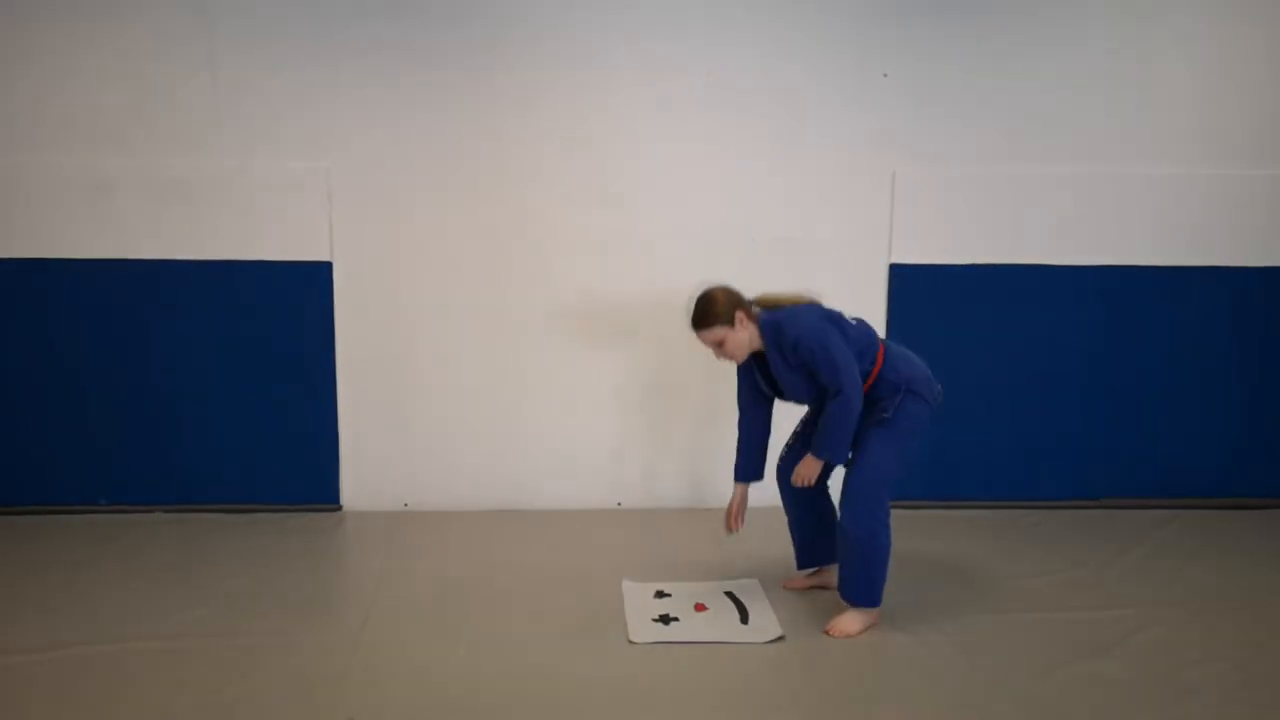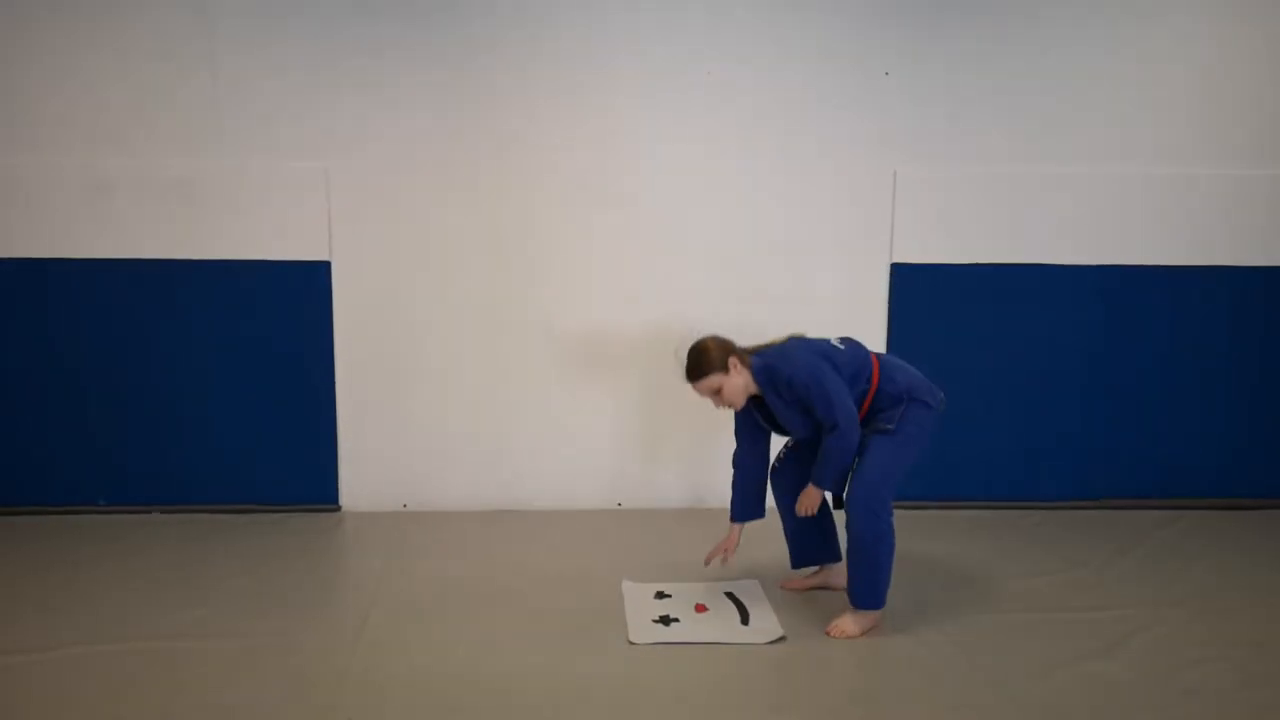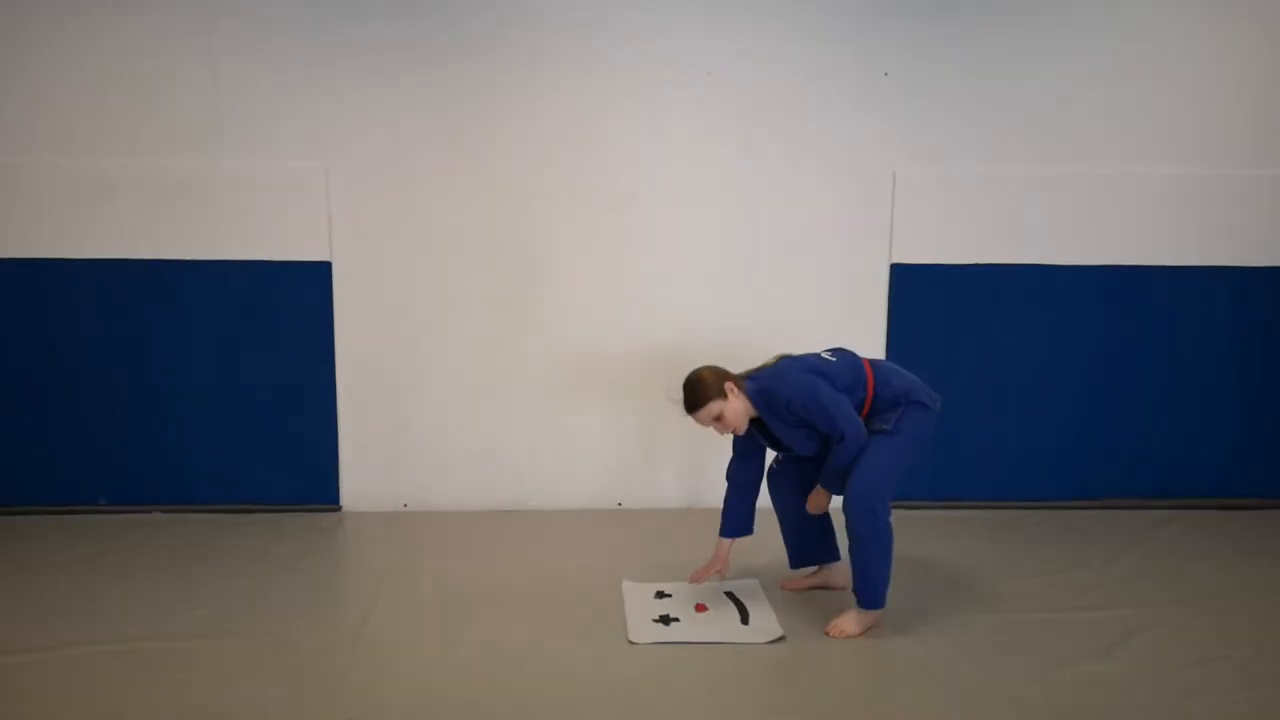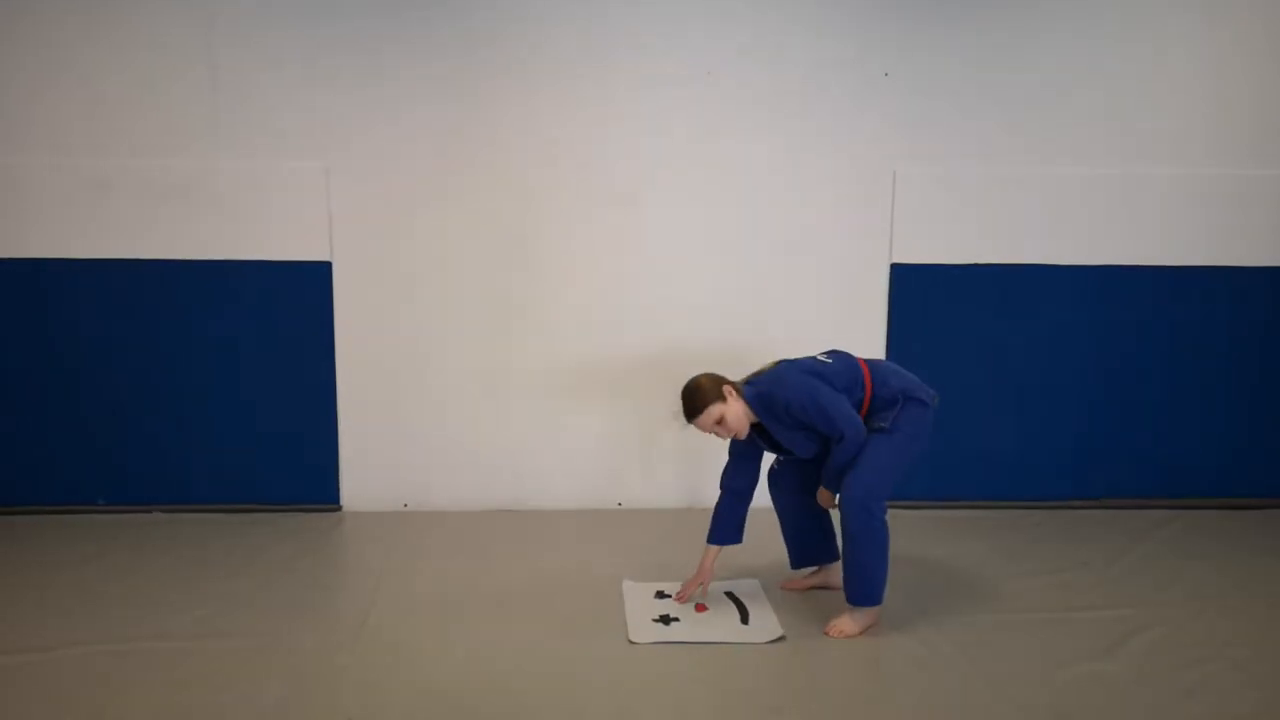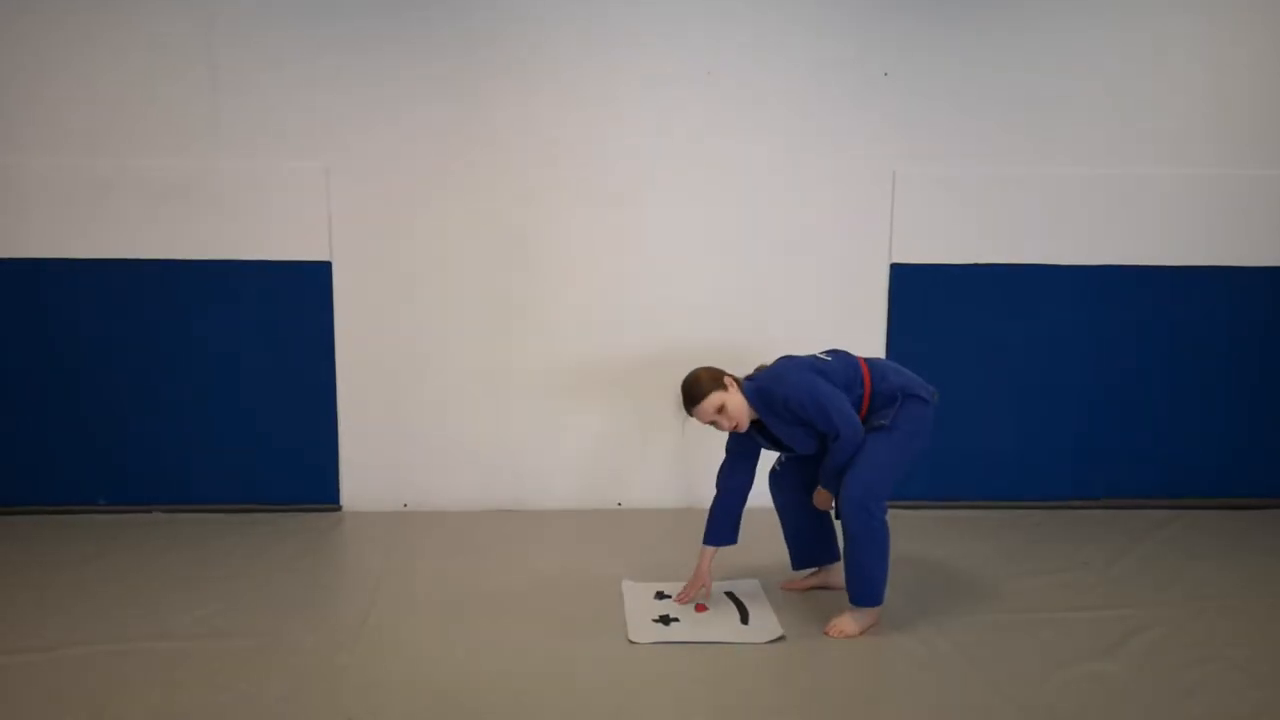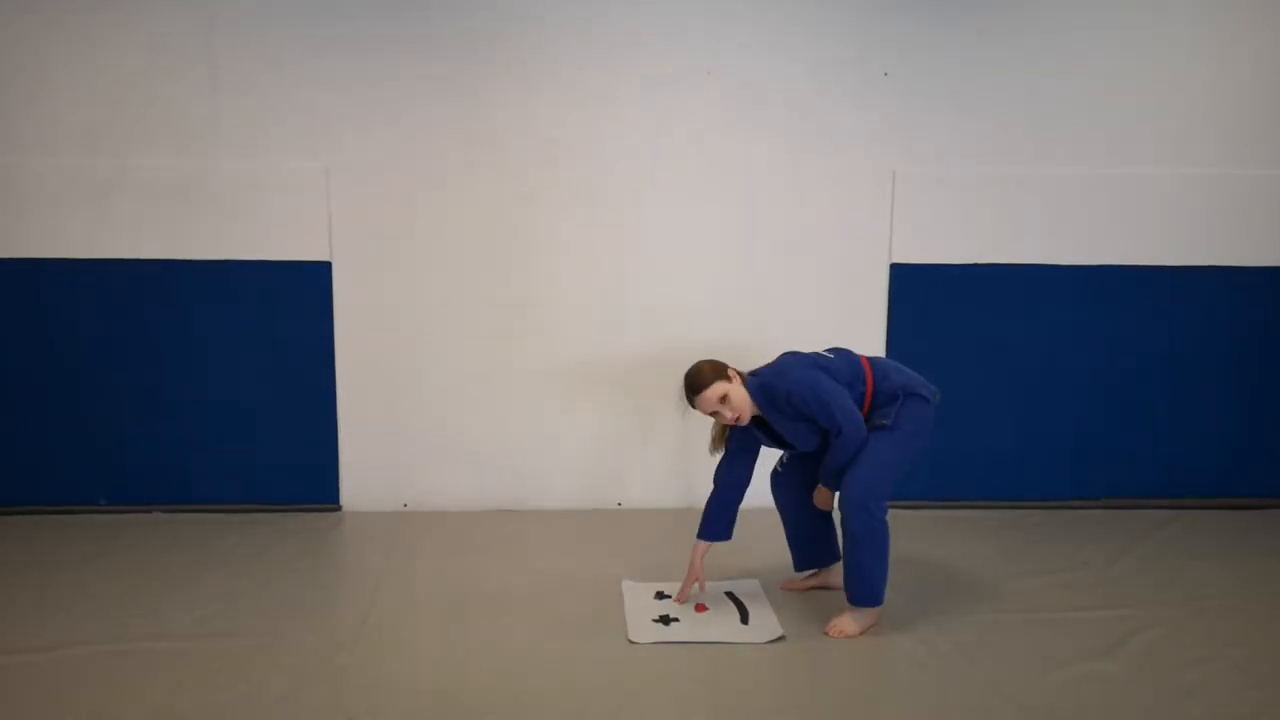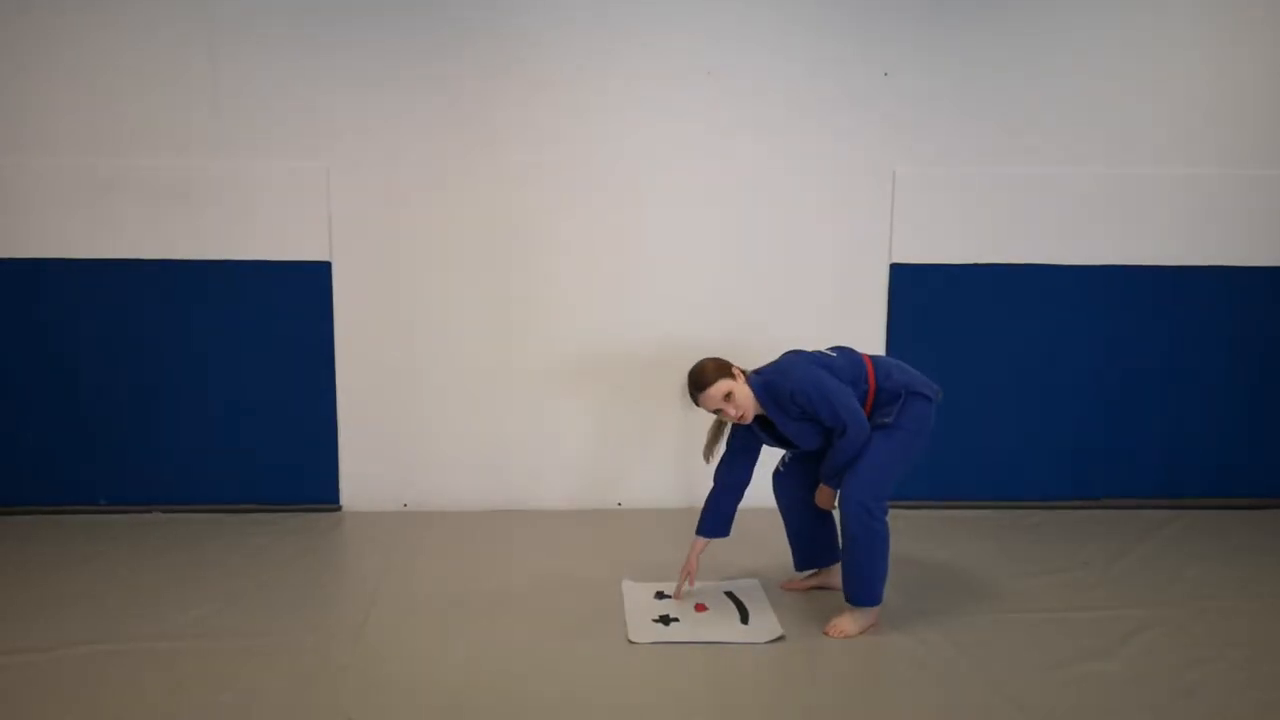
dt=0.1s
person 1, frame 1
left shoulder: (802, 329)
right shoulder: (751, 358)
left elbow: (847, 393)
right elbow: (753, 422)
left wrist: (818, 457)
right wrist: (740, 490)
left hip: (902, 397)
right hip: (860, 399)
left knee: (862, 494)
right knee: (792, 471)
left ankle: (865, 605)
right ankle: (828, 565)
person 1, frame 2
left shoulder: (796, 367)
right shoulder: (751, 396)
left elbow: (844, 427)
right elbow: (749, 462)
left wrist: (818, 485)
right wrist: (734, 534)
left hip: (904, 404)
right hip: (863, 412)
left knee: (865, 497)
right knee: (787, 476)
left ankle: (868, 608)
right ankle: (829, 567)
person 1, frame 3
left shoulder: (789, 387)
right shoulder: (749, 420)
left elbow: (851, 434)
right elbow: (742, 483)
left wrist: (825, 488)
right wrist: (721, 552)
left hip: (905, 408)
right hip: (861, 413)
left knee: (862, 497)
right knee: (787, 476)
left ankle: (869, 608)
right ankle: (828, 568)
person 1, frame 4
left shoulder: (787, 391)
right shoulder: (748, 424)
left elbow: (850, 433)
right elbow: (736, 490)
left wrist: (829, 486)
right wrist: (706, 565)
left hip: (901, 406)
right hip: (857, 414)
left knee: (857, 495)
right knee: (787, 477)
left ankle: (866, 606)
right ankle: (828, 568)
person 1, frame 5
left shoulder: (786, 385)
right shoulder: (745, 426)
left elbow: (848, 431)
right elbow: (730, 490)
left wrist: (827, 486)
right wrist: (703, 566)
left hip: (902, 405)
right hip: (861, 411)
left knee: (858, 495)
right knee: (789, 478)
left ankle: (867, 608)
right ankle: (828, 569)
person 1, frame 6
left shoulder: (789, 382)
right shoulder: (746, 423)
left elbow: (850, 429)
right elbow: (729, 484)
left wrist: (827, 484)
right wrist: (697, 559)
left hip: (902, 405)
right hip: (862, 410)
left knee: (858, 495)
right knee: (790, 479)
left ankle: (867, 607)
right ankle: (829, 569)
person 1, frame 7
left shoulder: (792, 380)
right shoulder: (748, 423)
left elbow: (854, 427)
right elbow: (729, 481)
left wrist: (829, 482)
right wrist: (694, 555)
left hip: (904, 402)
right hip: (861, 406)
left knee: (859, 495)
right knee: (793, 479)
left ankle: (866, 608)
right ankle: (829, 569)
